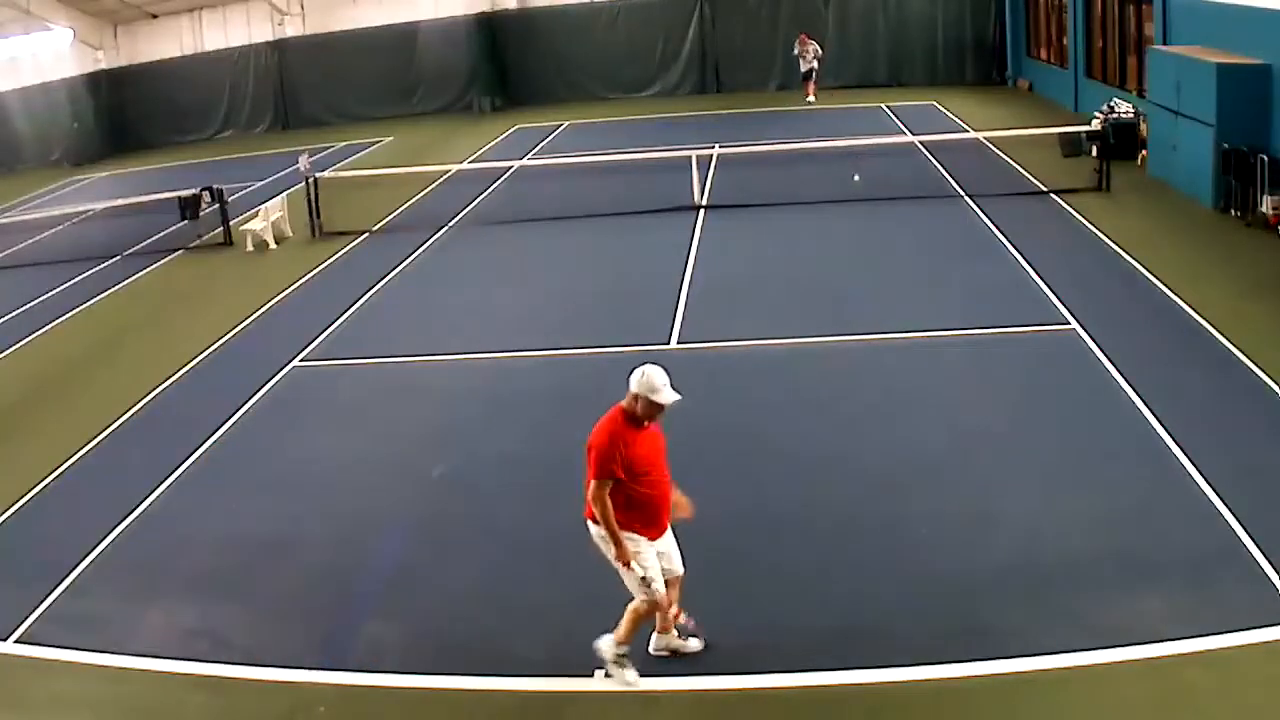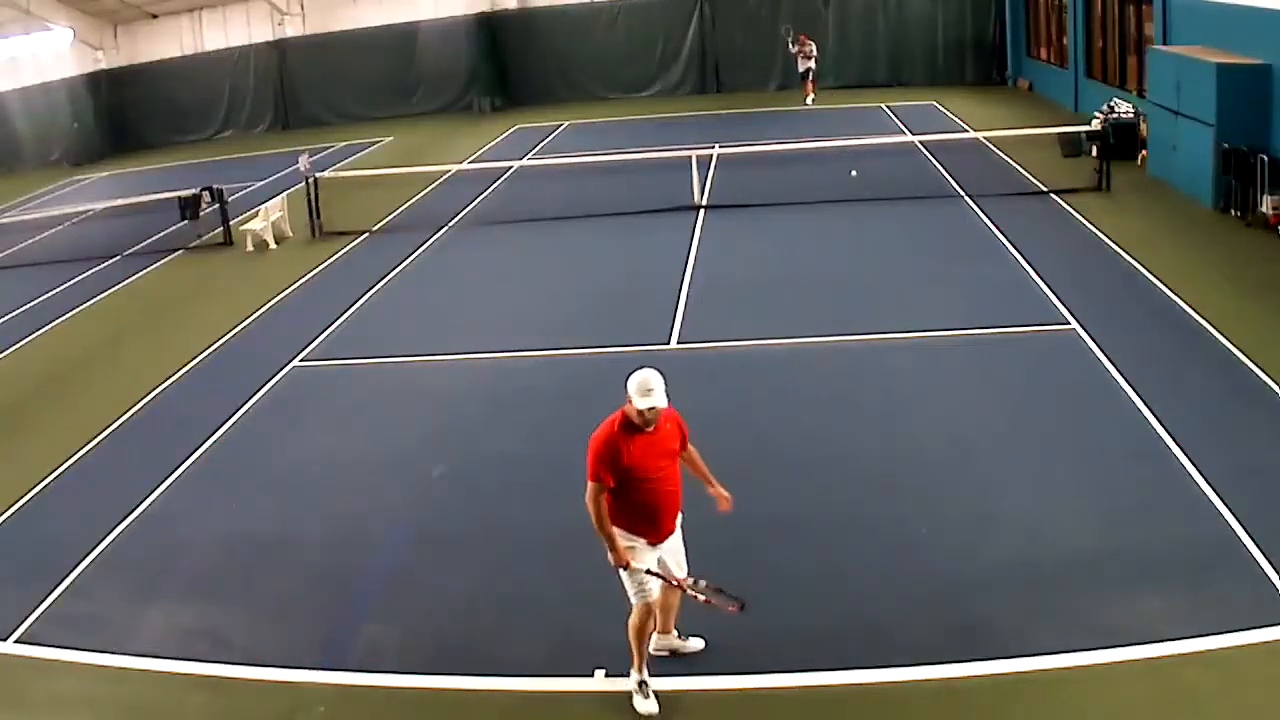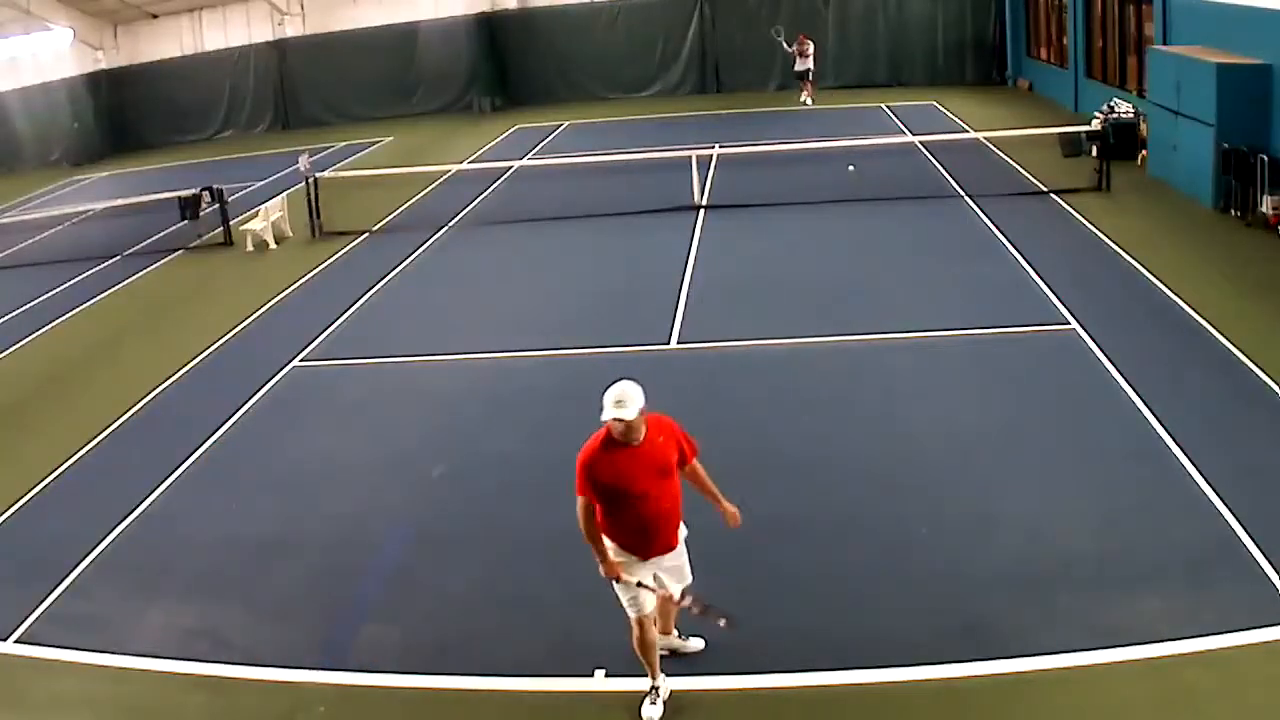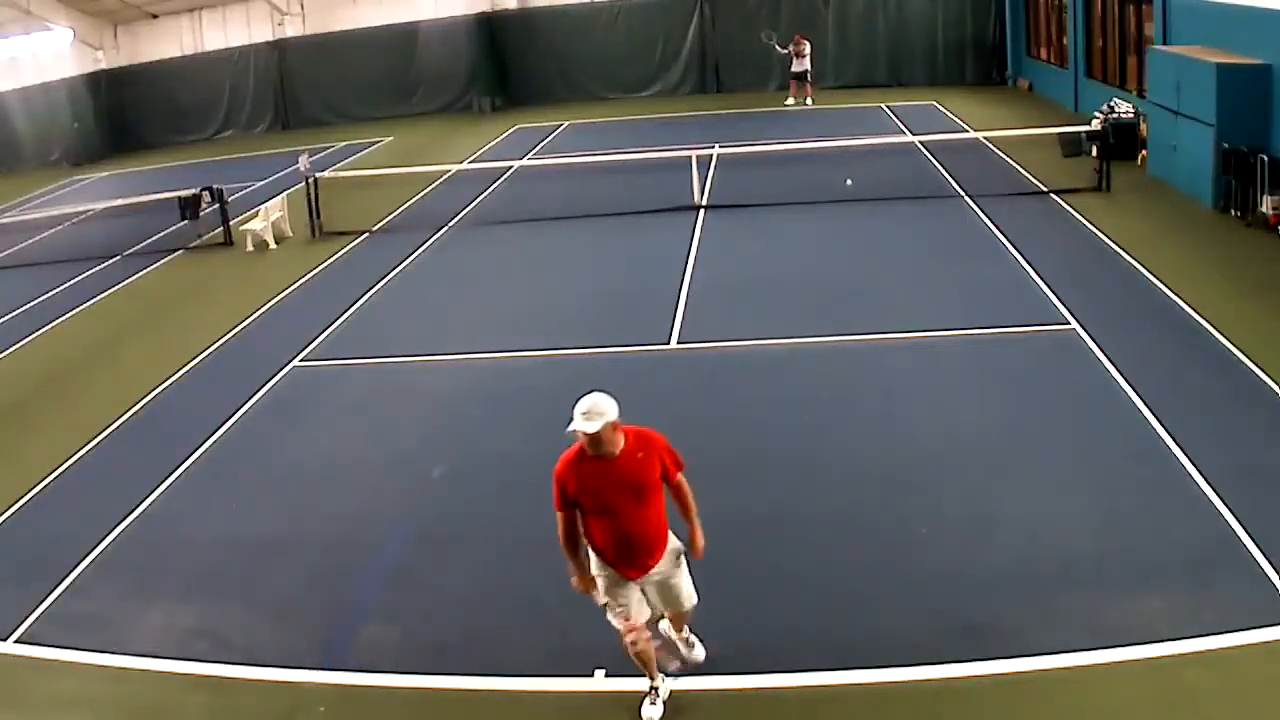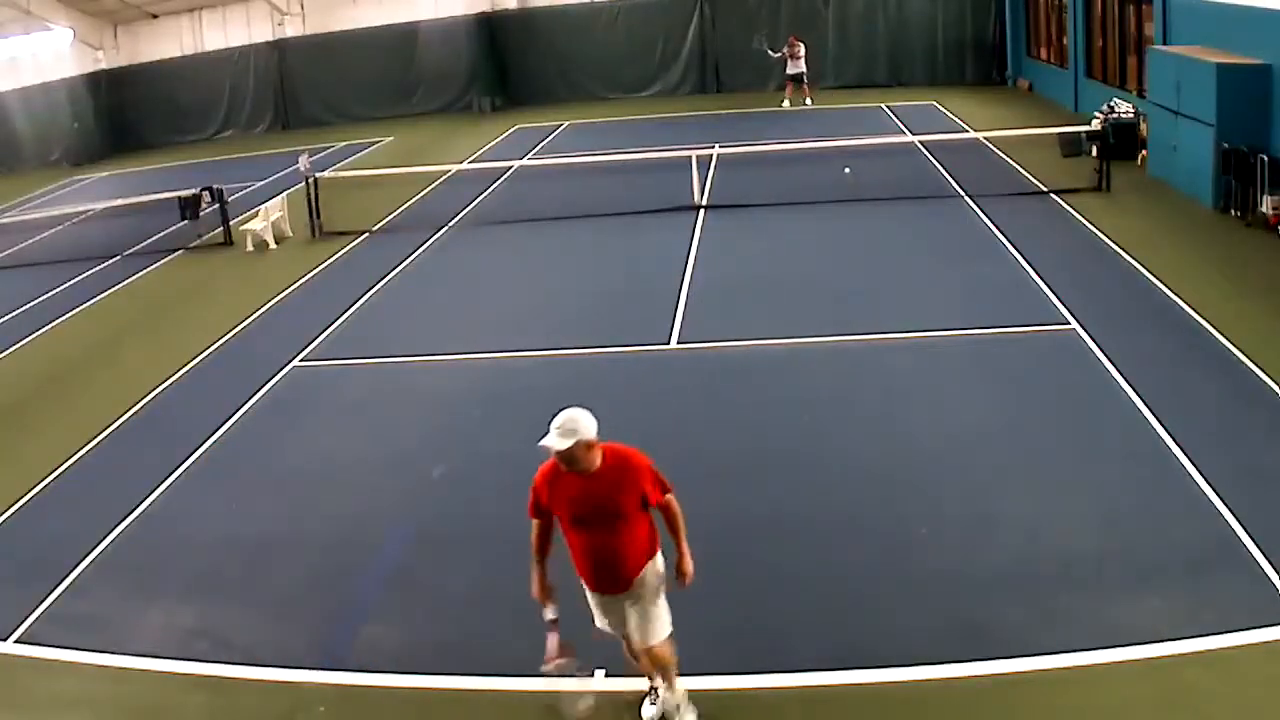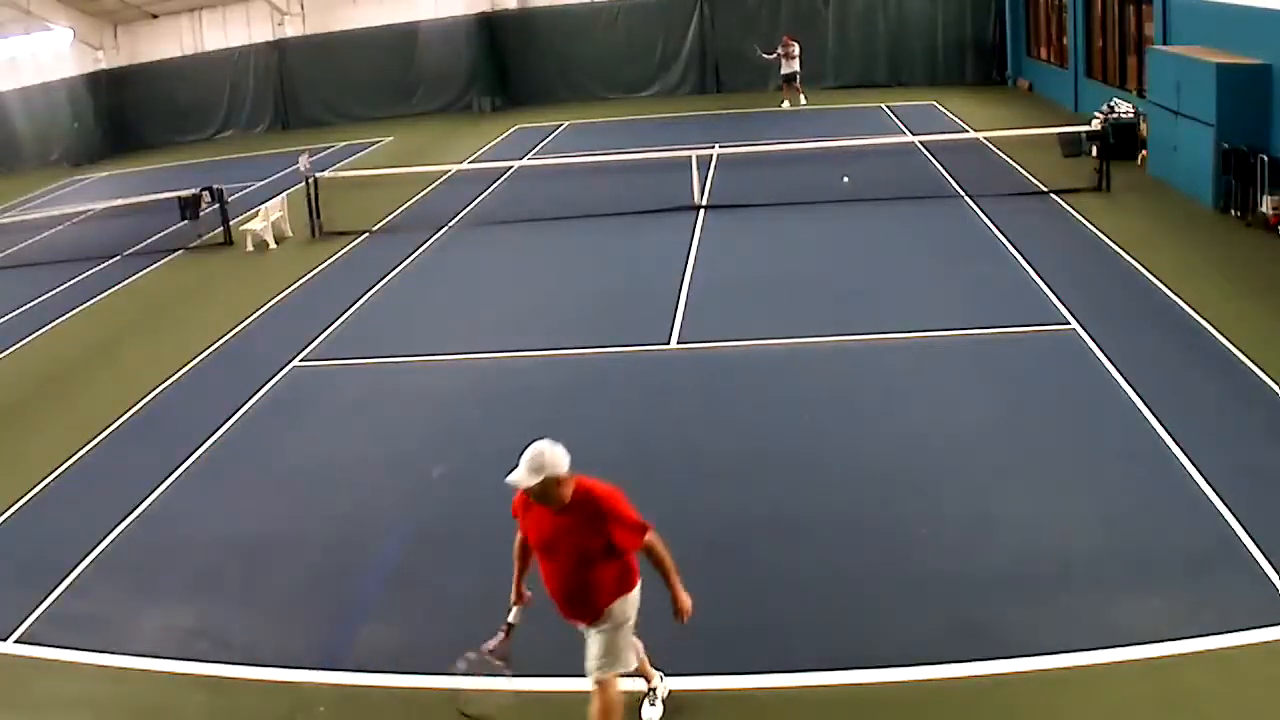
dt=0.2s
person 1, frame 1
left shoulder: (646, 420)
right shoulder: (611, 435)
right elbow: (597, 495)
left wrist: (673, 492)
right wrist: (619, 544)
left hip: (655, 525)
right hip: (624, 531)
left knee: (674, 577)
right knee: (655, 598)
left ankle: (664, 637)
right ankle: (615, 646)
person 1, frame 2
left shoulder: (670, 419)
right shoulder: (608, 439)
left elbow: (685, 450)
right elbow: (594, 497)
left wrist: (713, 485)
right wrist: (613, 547)
left hip: (668, 526)
right hip: (630, 535)
left knee: (675, 582)
right knee: (647, 604)
left ankle: (665, 637)
right ankle: (640, 677)
person 1, frame 3
left shoulder: (667, 429)
right shoulder: (593, 455)
left elbow: (689, 465)
right elbow: (586, 511)
left wrist: (720, 502)
right wrist: (603, 559)
left hip: (670, 539)
right hip: (626, 551)
left knee: (674, 593)
right knee: (642, 619)
left ankle: (666, 637)
right ankle: (656, 684)
person 1, frame 4
left shoulder: (650, 443)
right shoulder: (568, 468)
left elbow: (676, 480)
right elbow: (566, 521)
left wrist: (694, 528)
right wrist: (578, 570)
left hip: (661, 552)
right hip: (611, 565)
left knee: (683, 608)
right knee: (634, 632)
left ankle: (677, 630)
right ankle: (656, 684)
person 1, frame 5
left shoulder: (631, 464)
right shoulder: (547, 479)
left elbow: (667, 502)
right elbow: (541, 526)
left wrist: (683, 552)
right wrist: (539, 575)
left hip: (643, 570)
right hip: (595, 579)
left knee: (652, 645)
right knee: (629, 636)
left ankle: (674, 693)
right ankle: (654, 683)
person 1, frame 6
left shoulder: (603, 504)
right shoulder: (525, 501)
left elbow: (649, 543)
right elbow: (524, 537)
left wrist: (677, 590)
right wrist: (518, 582)
left hip: (614, 601)
right hip: (574, 605)
left knee: (602, 683)
right knee: (620, 647)
right ankle: (654, 682)
